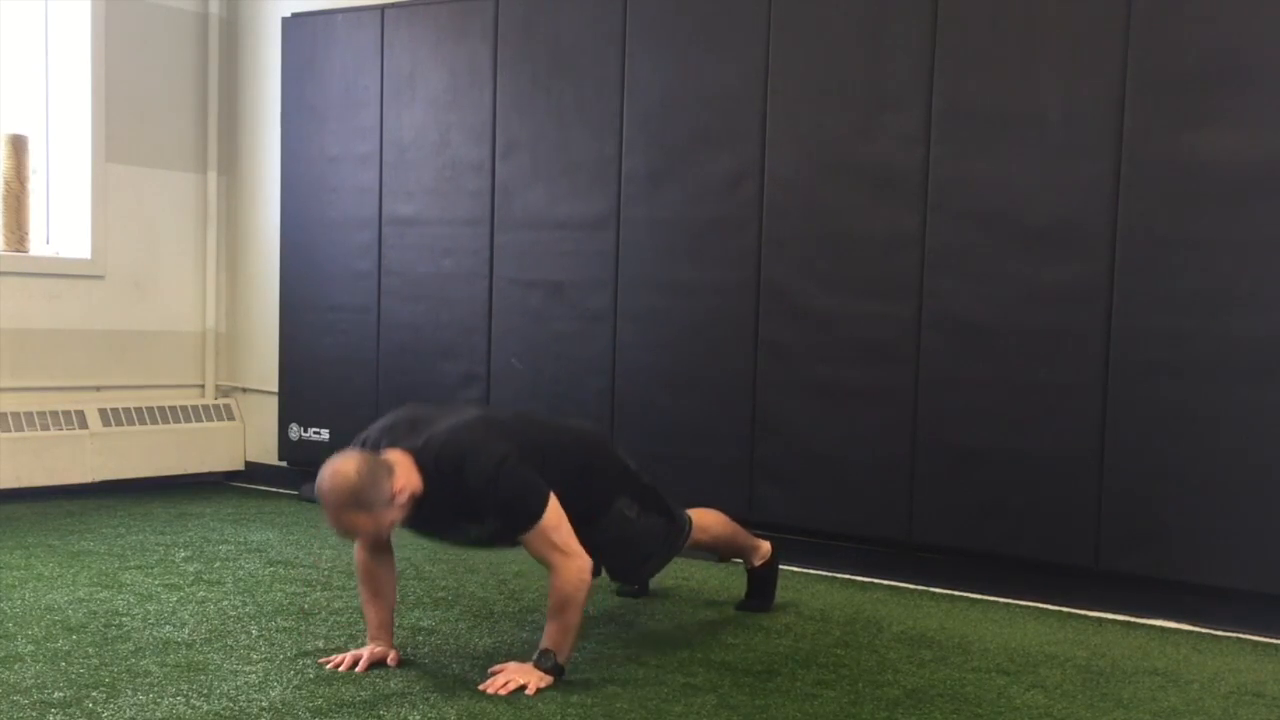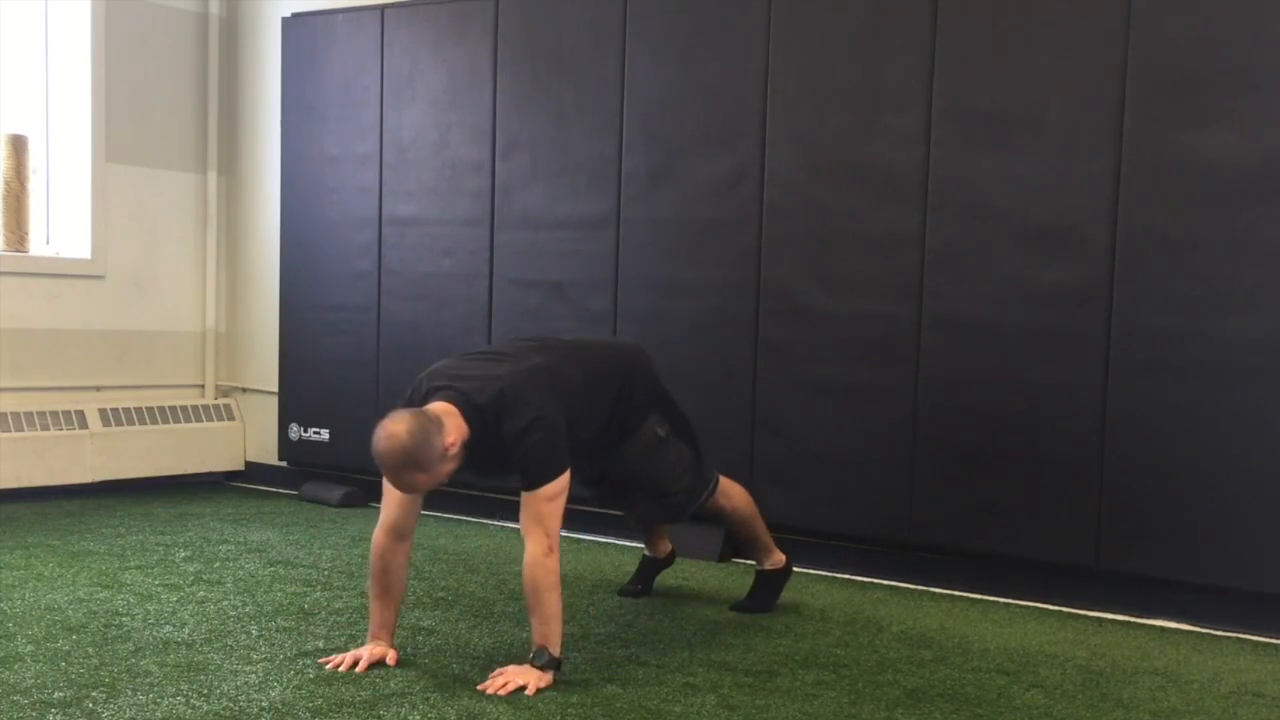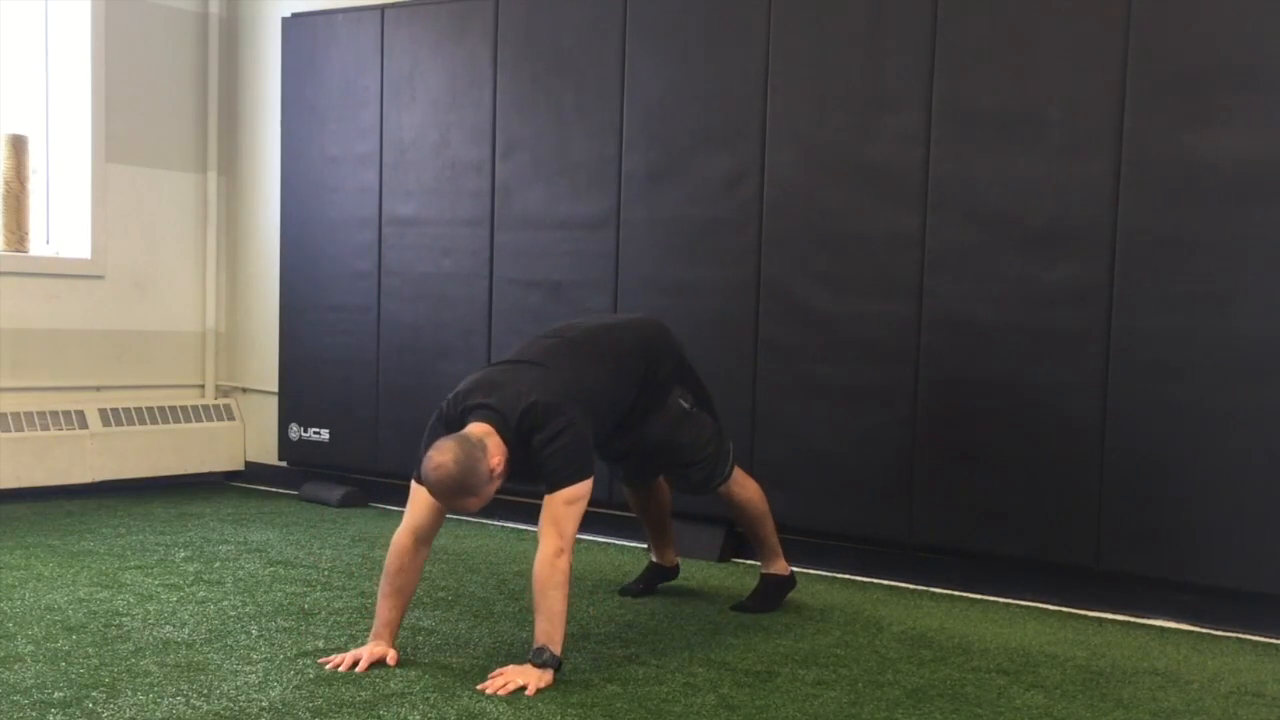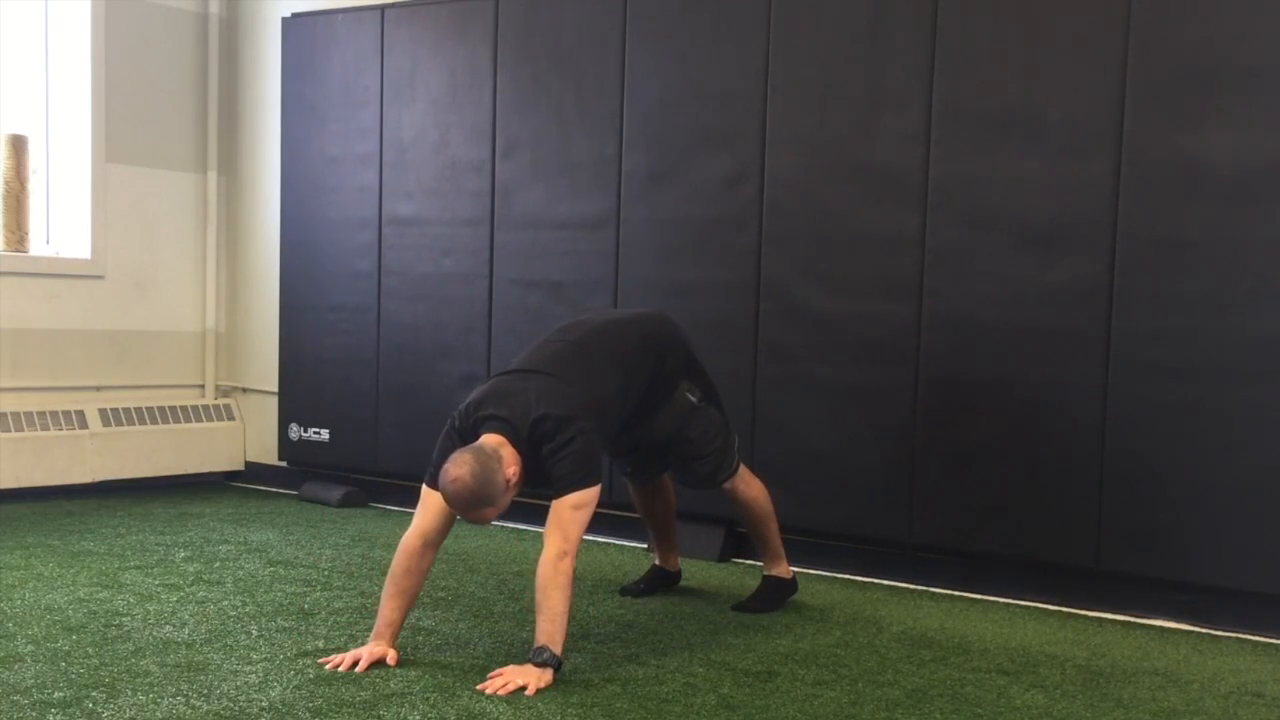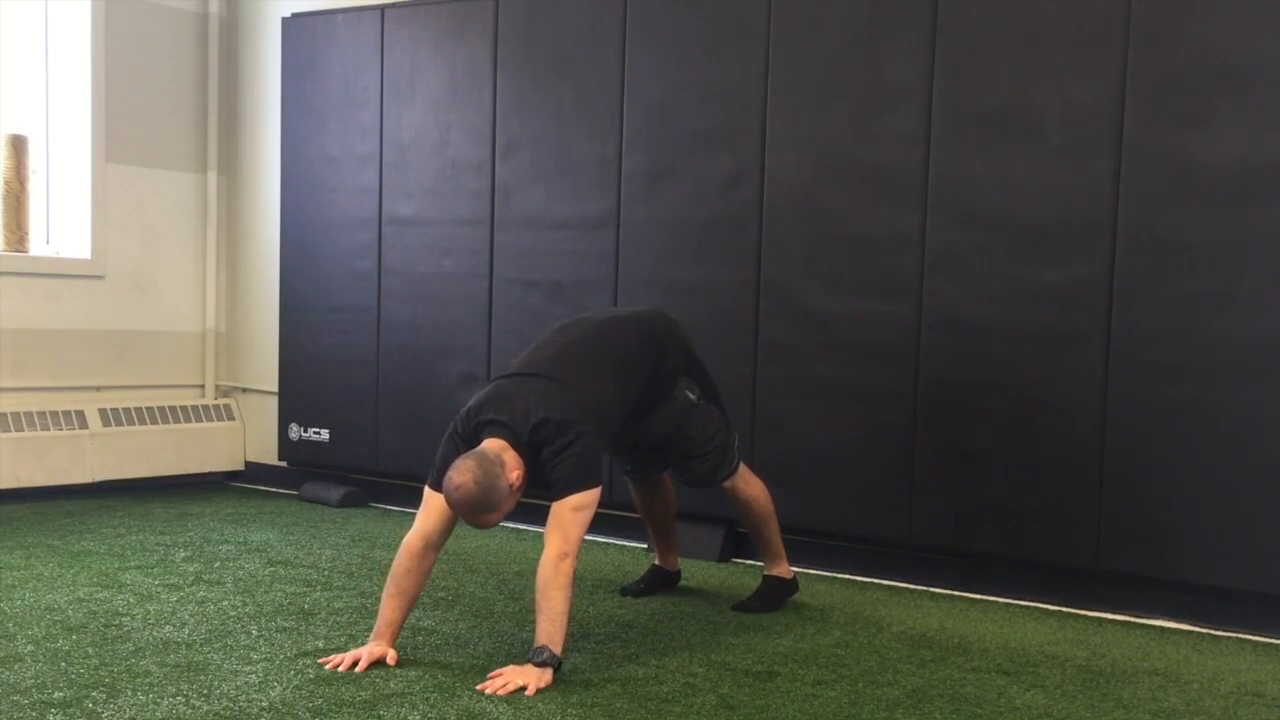
dt=0.4s
person 1, frame 1
left shoulder: (484, 468)
right shoulder: (369, 461)
left elbow: (573, 564)
right elbow: (374, 546)
left wrist: (546, 664)
right wrist: (379, 638)
left hip: (584, 473)
right hip: (541, 486)
left knee: (674, 532)
left ankle: (758, 555)
right ankle: (636, 570)
person 1, frame 2
left shoulder: (526, 422)
right shoulder: (411, 421)
left elbow: (541, 544)
right elbow: (393, 533)
left wrist: (543, 662)
right wrist: (379, 639)
left hip: (625, 392)
right hip: (579, 410)
left knee: (693, 489)
right knee: (629, 493)
left ankle: (772, 562)
right ankle: (658, 552)
person 1, frame 3
left shoulder: (557, 429)
right shoulder: (449, 427)
left elbow: (555, 546)
right elbow: (413, 535)
left wrist: (542, 663)
right wrist: (381, 638)
left hip: (650, 364)
right hip: (591, 358)
left knee: (715, 475)
right knee: (639, 476)
left ankle: (776, 569)
right ankle: (664, 561)
person 1, frame 4
left shoulder: (568, 436)
right shoulder: (463, 433)
left elbow: (559, 551)
right elbow: (422, 538)
left wrist: (543, 662)
right wrist: (381, 638)
left hip: (659, 359)
right hip: (599, 347)
left knee: (723, 473)
right knee: (645, 474)
left ankle: (778, 572)
right ankle: (667, 565)
person 1, frame 5
left shoulder: (568, 438)
right shoulder: (466, 436)
left elbow: (559, 553)
right elbow: (423, 539)
left wrist: (543, 662)
right wrist: (381, 638)
left hip: (659, 357)
right hip: (599, 344)
left knee: (722, 472)
right knee: (645, 472)
left ankle: (779, 572)
right ankle: (667, 565)
